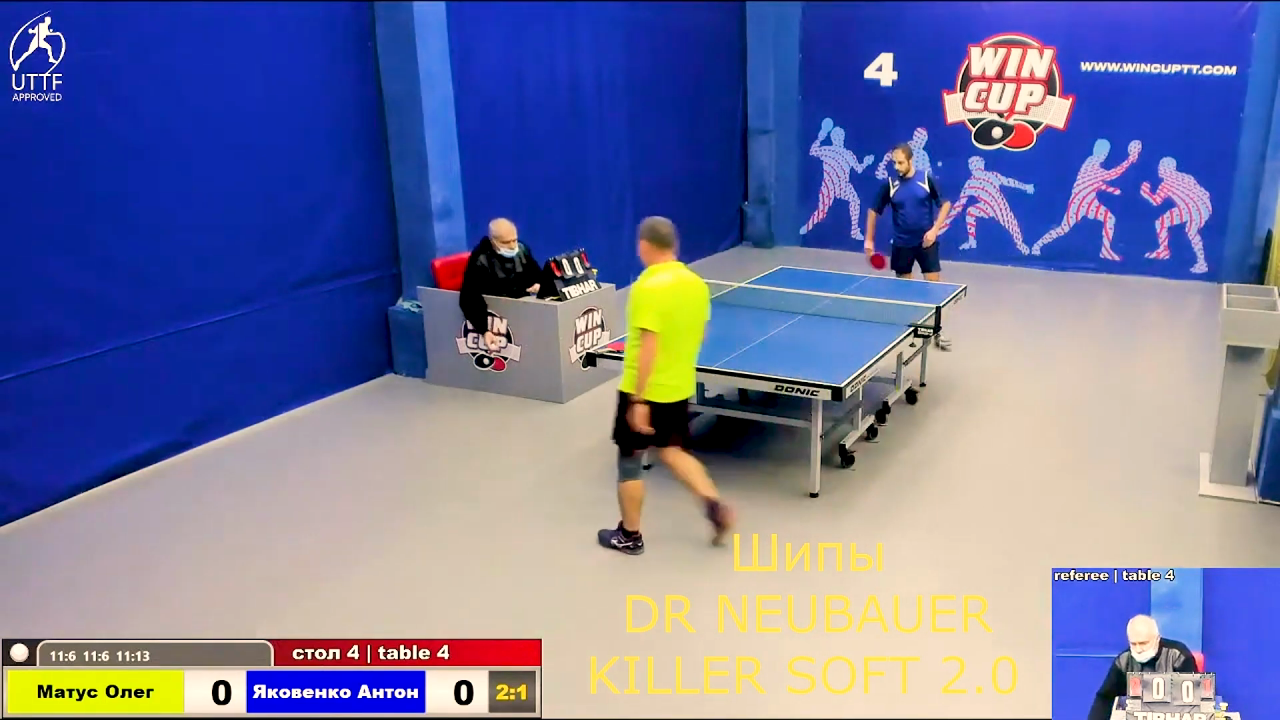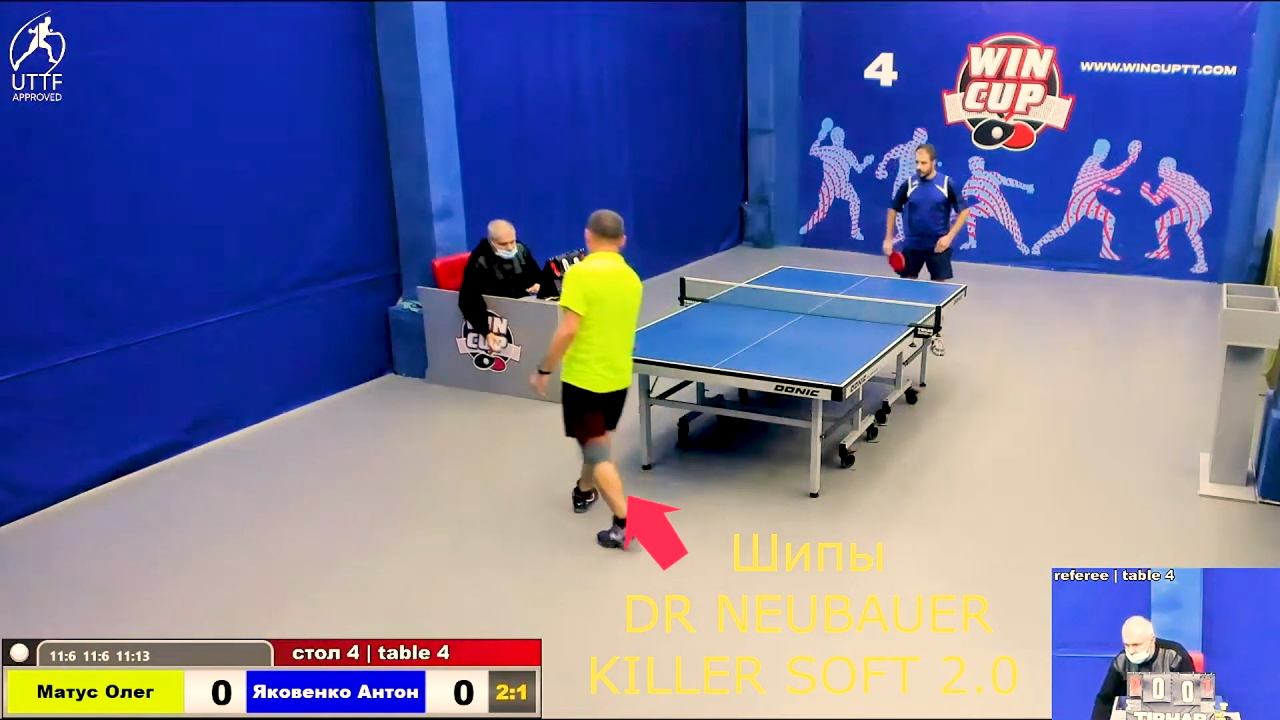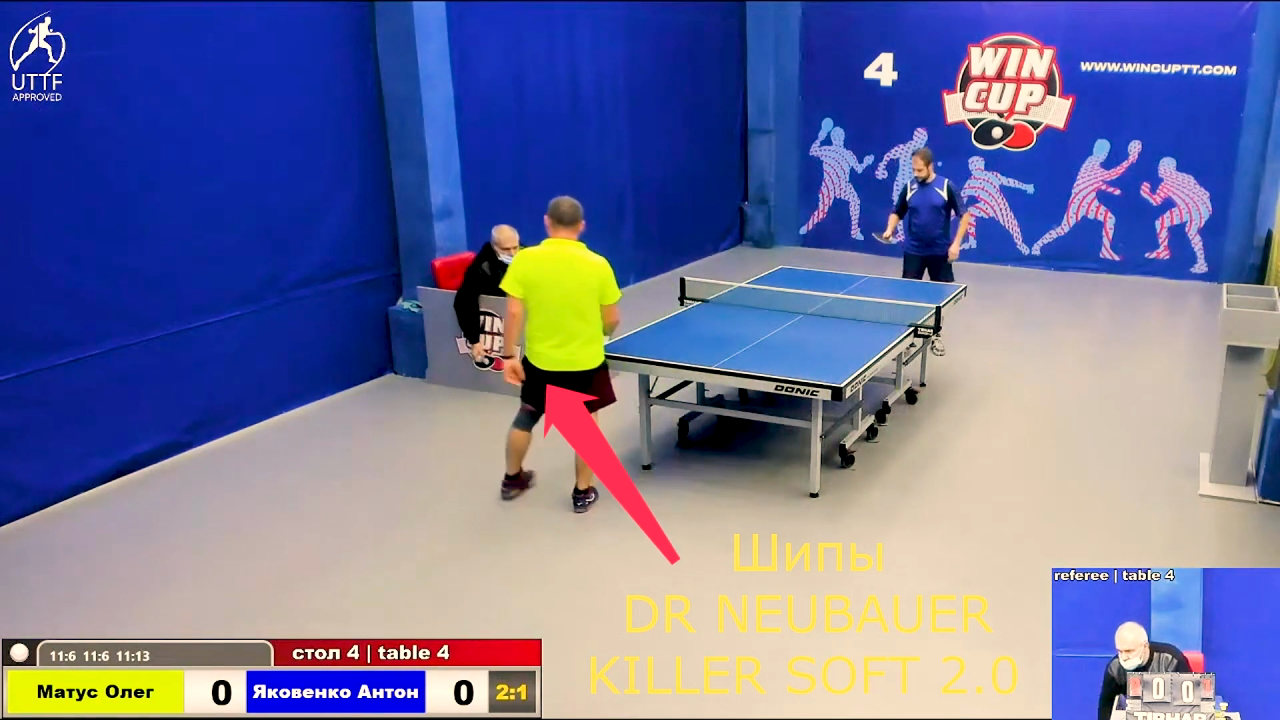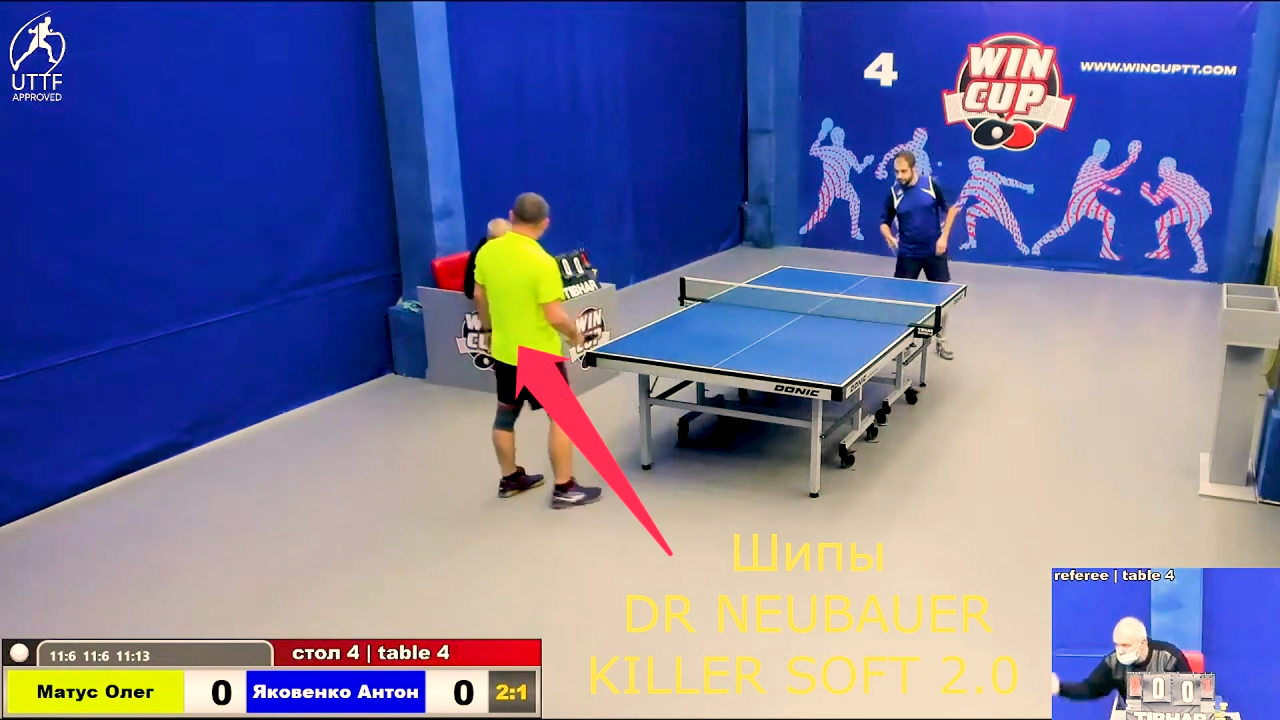
dt=0.5s
person 1, frame 1
left shoulder: (648, 287)
right shoulder: (696, 284)
left elbow: (648, 348)
right elbow: (698, 333)
left wrist: (638, 401)
left hip: (647, 390)
right hip: (681, 388)
left knee: (630, 460)
right knee: (672, 452)
left ankle: (629, 535)
right ankle: (715, 504)
person 1, frame 2
left shoulder: (580, 273)
right shoulder: (632, 279)
left elbow: (568, 328)
left wrist: (544, 369)
left hip: (583, 378)
right hip: (619, 377)
left knee: (594, 452)
right knee: (600, 439)
left ankle: (623, 520)
right ankle: (585, 490)
person 1, frame 3
left shoulder: (526, 259)
right shoulder: (598, 265)
left elbow: (514, 312)
right elbow: (612, 319)
left wrist: (509, 356)
right wrist: (599, 333)
left hip: (541, 360)
right hip: (586, 361)
left knee: (526, 416)
left ankle: (512, 479)
right ankle: (583, 492)
person 1, frame 4
left shoulder: (487, 251)
right shoulder: (542, 262)
left elbow: (480, 299)
right elbow: (555, 316)
right wrist: (574, 334)
left hip: (503, 352)
right hip: (537, 356)
left knee: (505, 415)
left ankle: (510, 478)
right ankle: (564, 487)
person 2, frame 1
left shoulder: (927, 178)
right shoulder: (889, 184)
left elbow: (945, 204)
right elbow: (874, 211)
left wrist: (935, 229)
right wrist: (869, 239)
left hip: (926, 241)
right hip: (902, 244)
left knee: (933, 285)
person 2, frame 2
left shoulder: (947, 184)
right shoulder: (909, 183)
left elbow: (963, 212)
right elbow: (893, 209)
left wrist: (948, 236)
right wrist: (889, 238)
left hip: (938, 247)
right hip: (912, 246)
left ankle: (935, 335)
person 2, frame 3
left shoulder: (946, 186)
right shoulder: (909, 187)
left elbow: (965, 216)
right elbow: (897, 213)
left wrist: (956, 244)
right wrist: (889, 230)
left hip: (940, 252)
right hip: (913, 251)
left ankle: (935, 336)
person 2, frame 4
left shoulder: (931, 184)
right shoulder: (894, 193)
left elbow: (950, 210)
right elbow: (885, 223)
left wrist: (944, 237)
right wrist: (890, 238)
left hip: (934, 251)
right hip: (908, 253)
left ankle: (941, 340)
